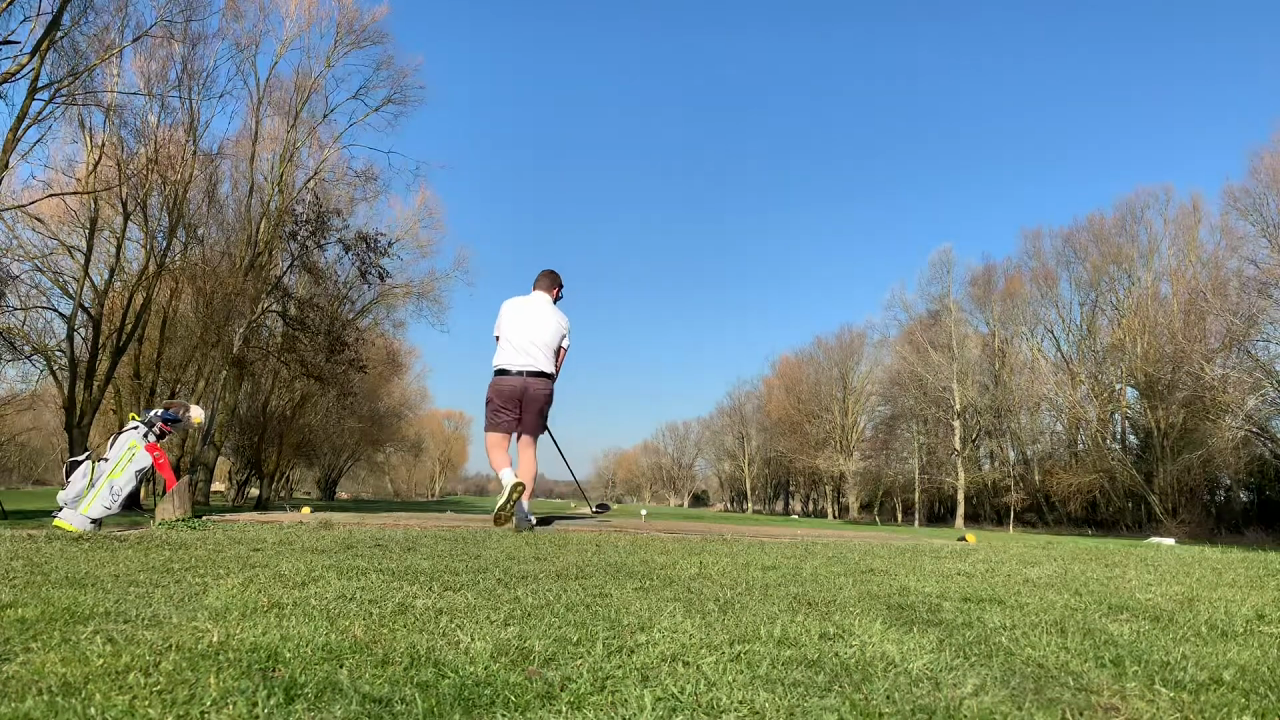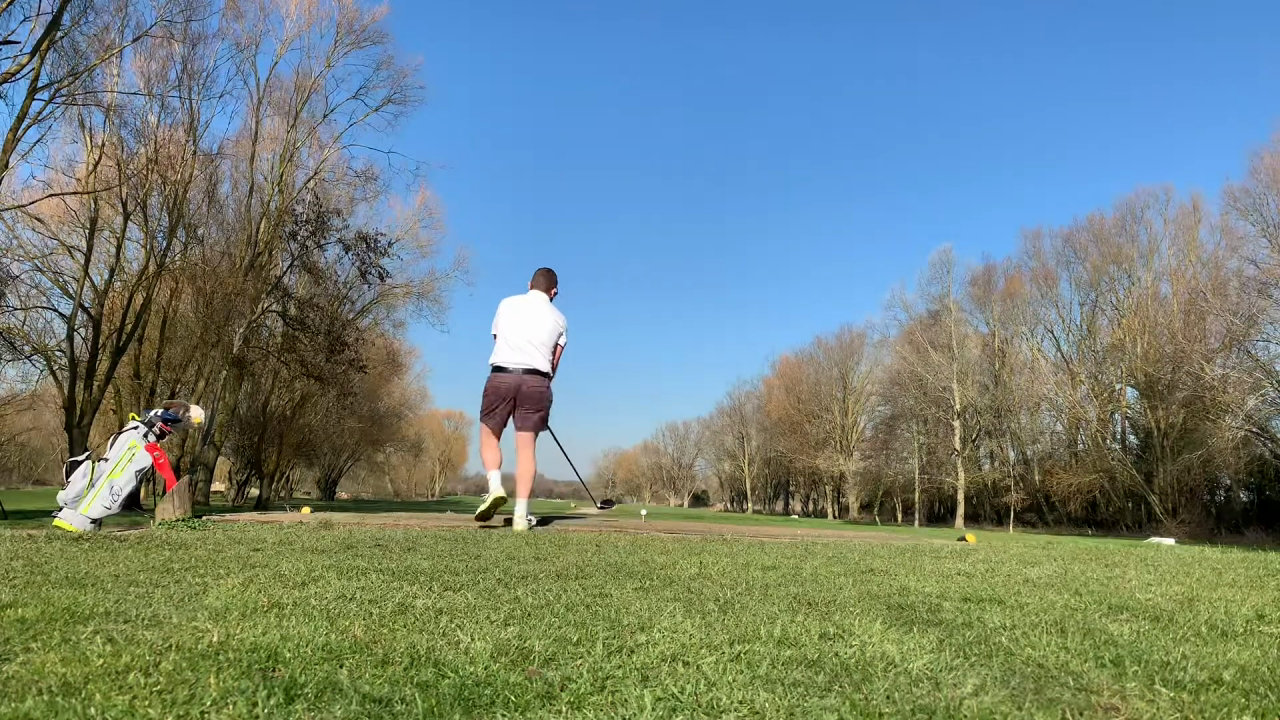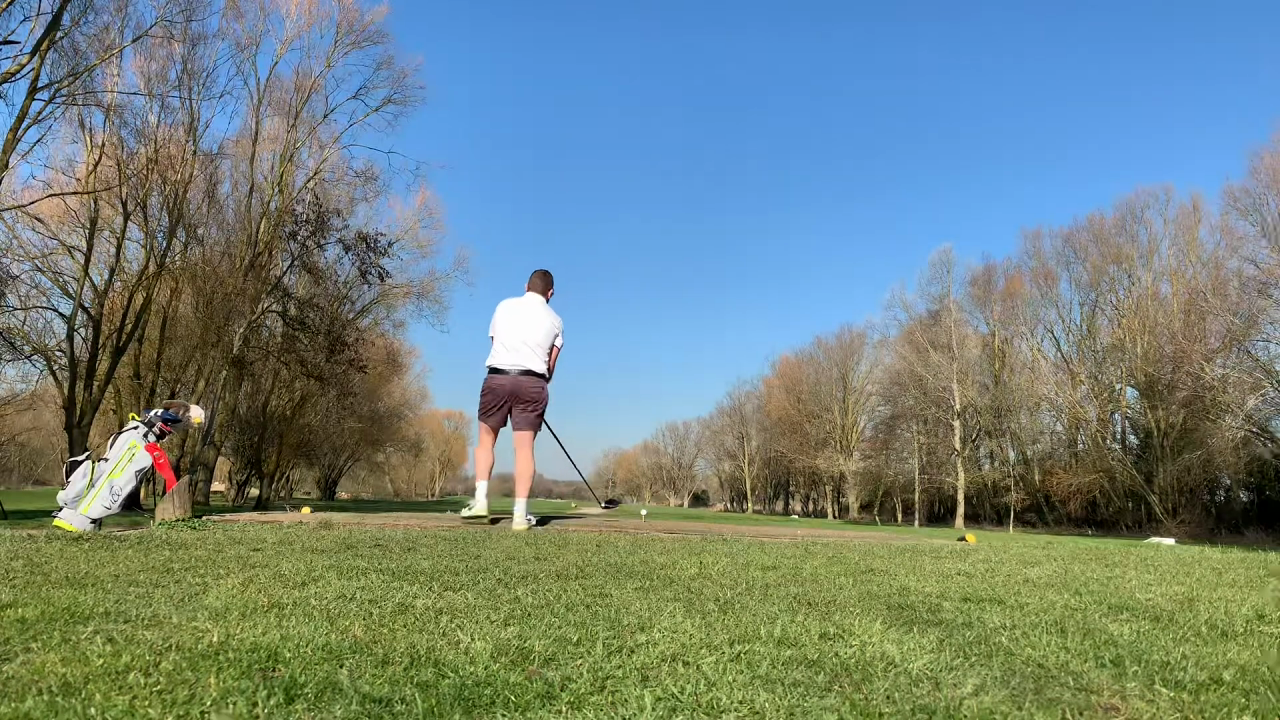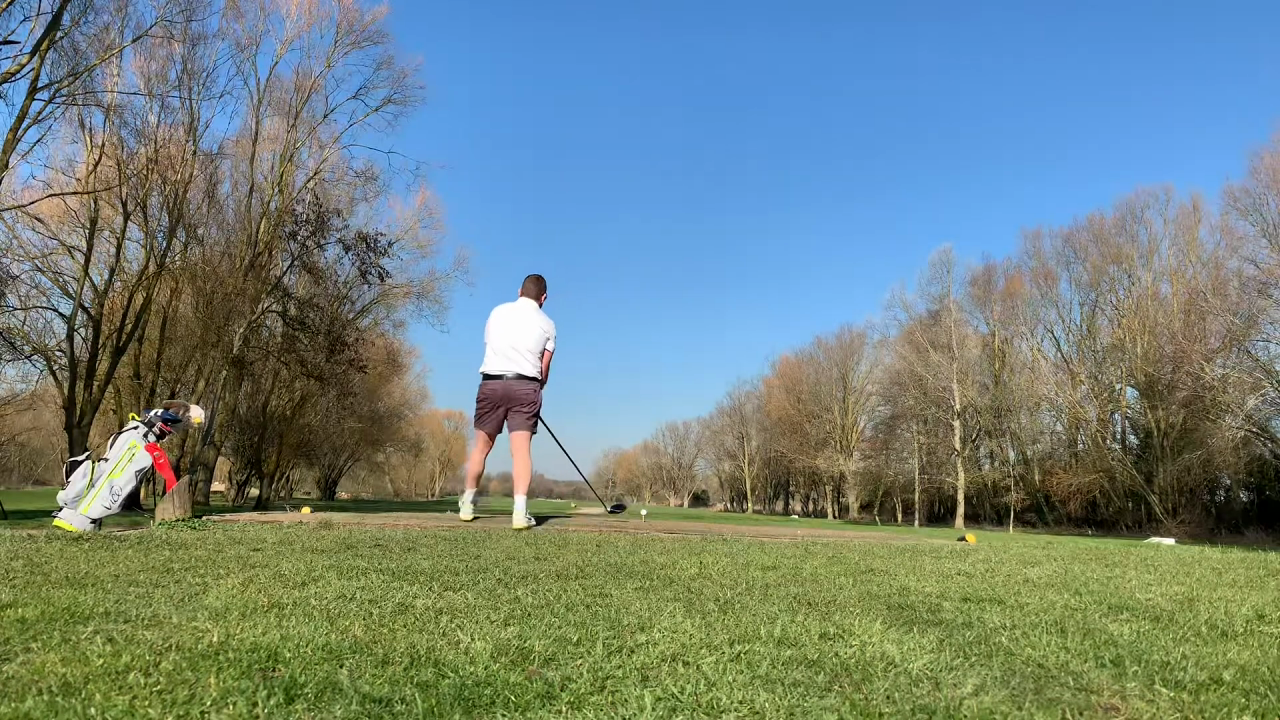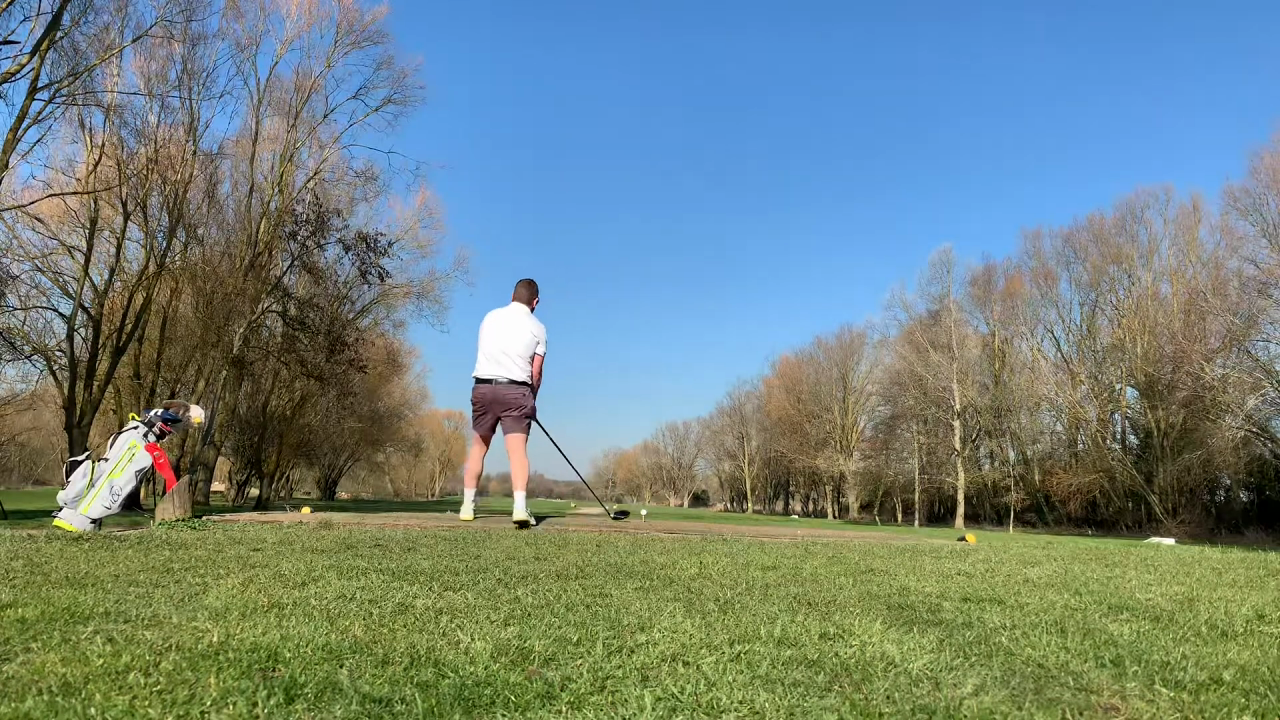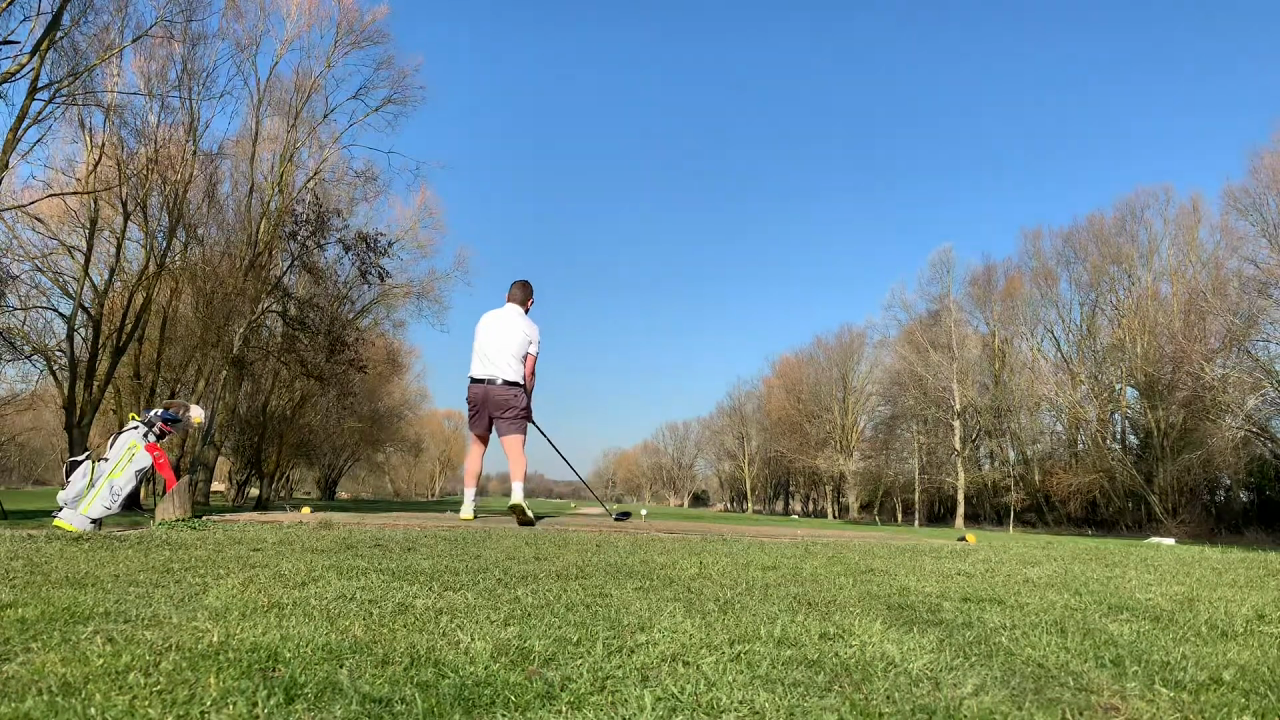
dt=0.1s
person 1, frame 1
left shoulder: (508, 305)
right shoulder: (560, 319)
right elbow: (557, 364)
left hip: (505, 381)
right hip: (540, 384)
left knee: (496, 446)
right knee: (527, 450)
left ankle: (510, 482)
right ankle: (521, 513)
person 1, frame 2
left shoulder: (507, 304)
right shoulder: (558, 317)
right elbow: (554, 362)
left hip: (501, 378)
right hip: (536, 382)
left knee: (489, 439)
right knee: (526, 449)
left ankle: (495, 487)
right ankle: (521, 513)
person 1, frame 3
left shoulder: (504, 306)
right shoulder: (554, 319)
right elbow: (550, 364)
right wrist: (539, 389)
left hip: (498, 379)
right hip: (532, 383)
left knee: (486, 439)
right knee: (524, 448)
left ankle: (480, 498)
right ankle: (520, 513)
person 1, frame 4
left shoulder: (497, 312)
right shoulder: (546, 324)
right elbow: (543, 369)
right wrist: (536, 394)
left hip: (492, 384)
right hip: (524, 387)
left knee: (481, 446)
right knee: (521, 451)
left ankle: (467, 503)
right ankle: (520, 510)
person 1, frame 5
left shoulder: (490, 317)
right shoulder: (537, 328)
right elbow: (536, 372)
right wrist: (530, 399)
left hip: (483, 388)
right hip: (515, 390)
left knee: (479, 448)
right knee: (517, 452)
left ankle: (468, 505)
right ankle: (520, 506)
person 1, frame 6
left shoulder: (486, 318)
right shoulder: (530, 328)
right elbow: (528, 373)
right wrist: (527, 403)
left hip: (477, 387)
right hip: (508, 391)
left knee: (477, 446)
right knee: (515, 450)
left ankle: (468, 504)
right ankle: (517, 496)
